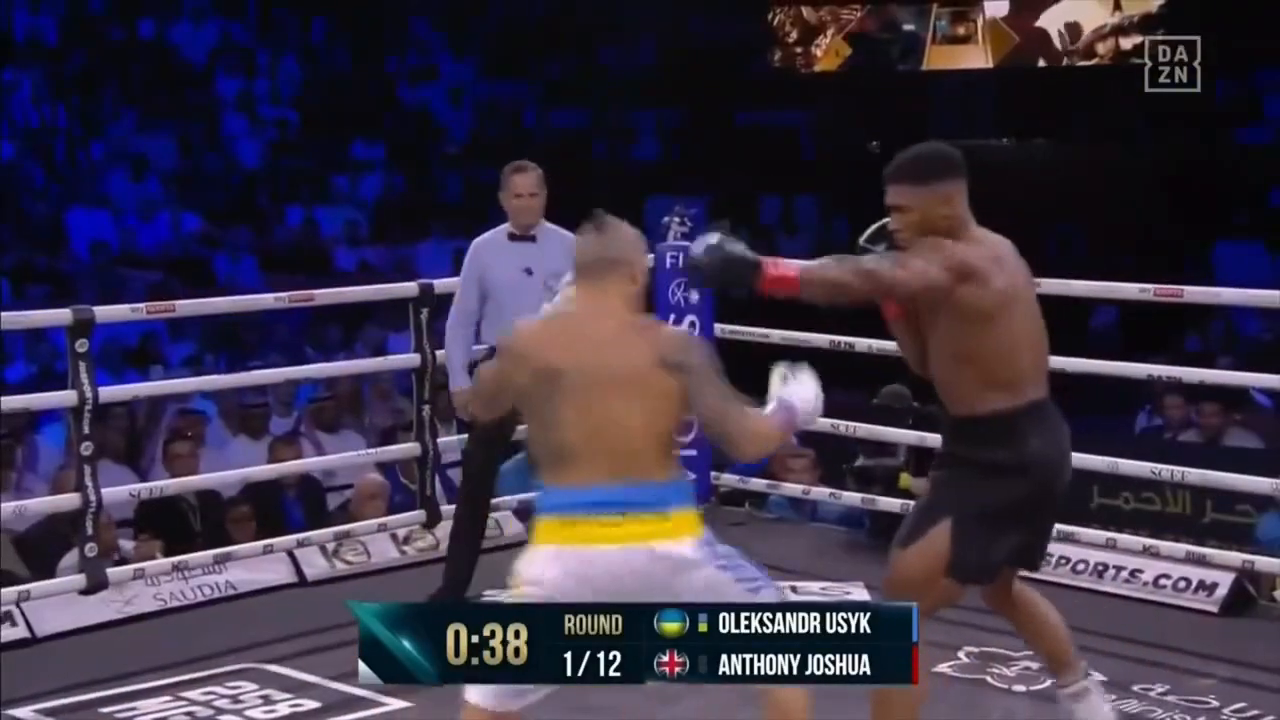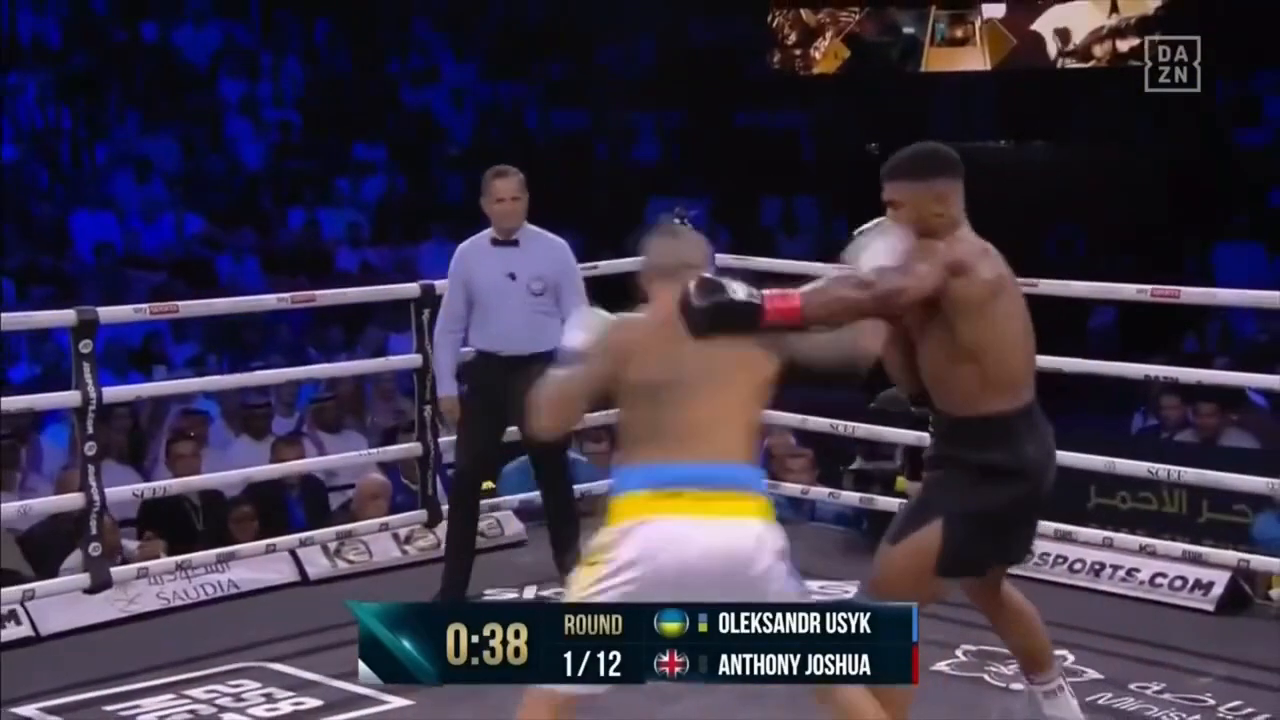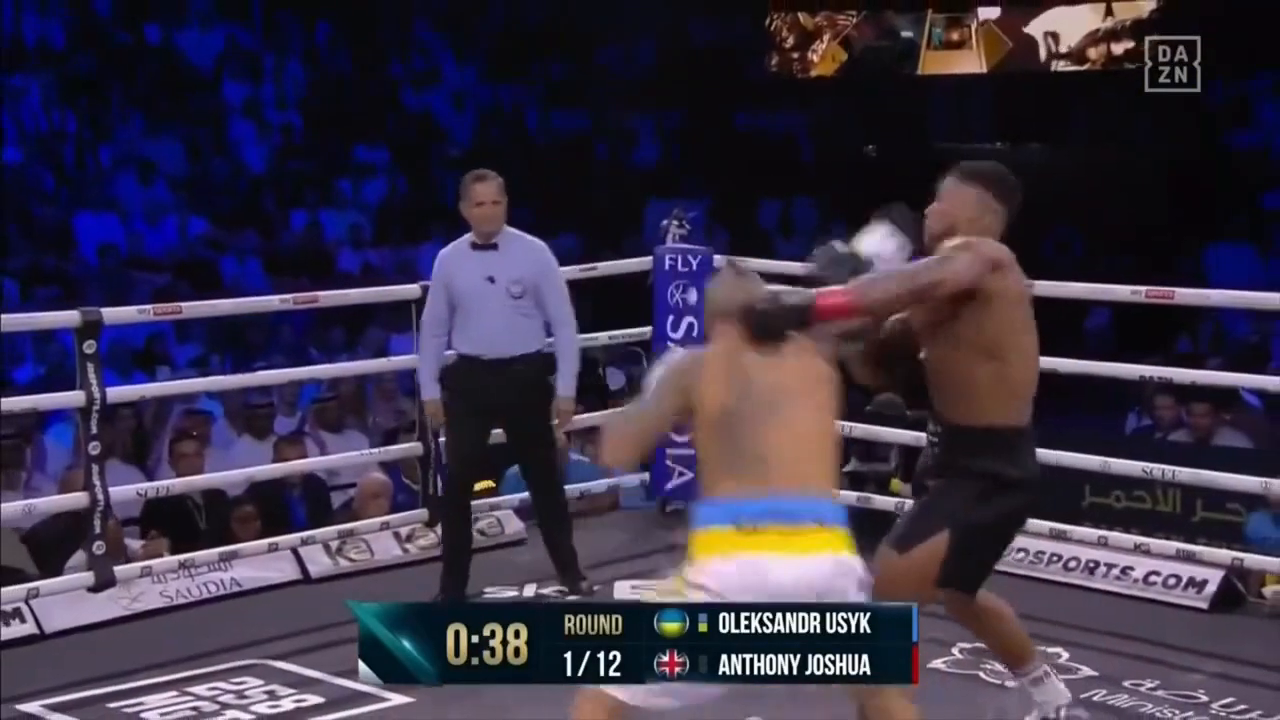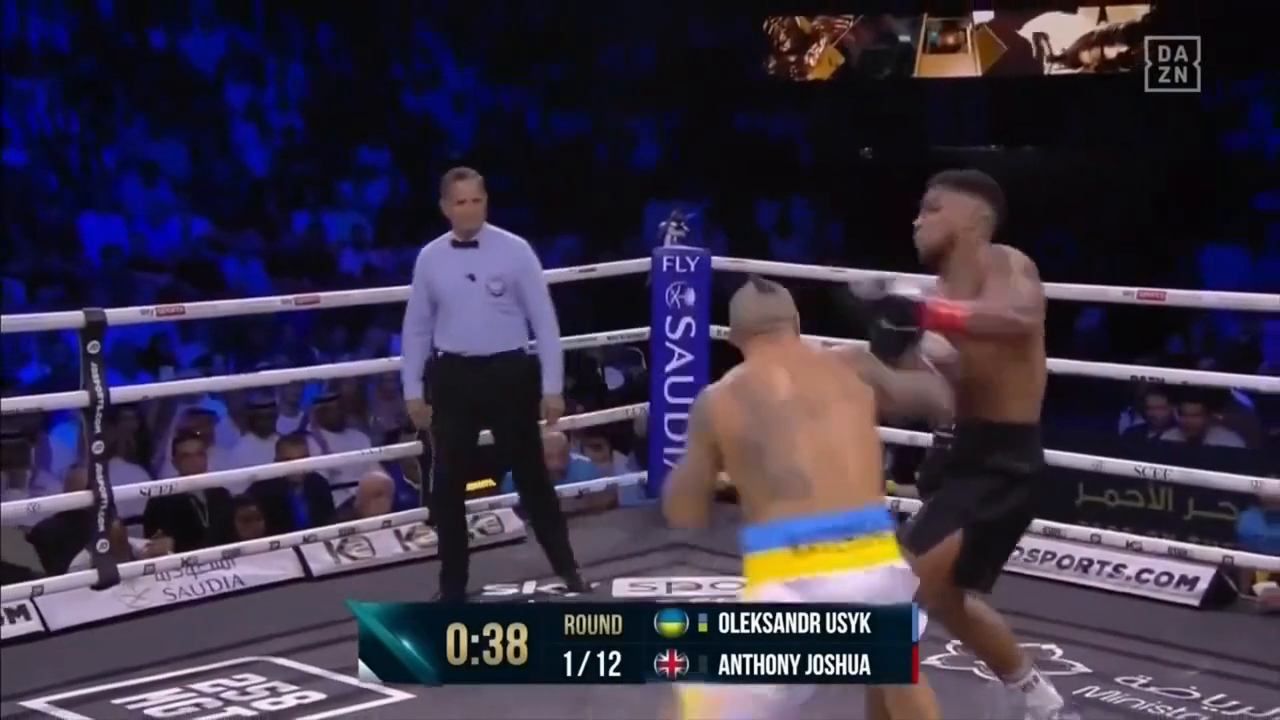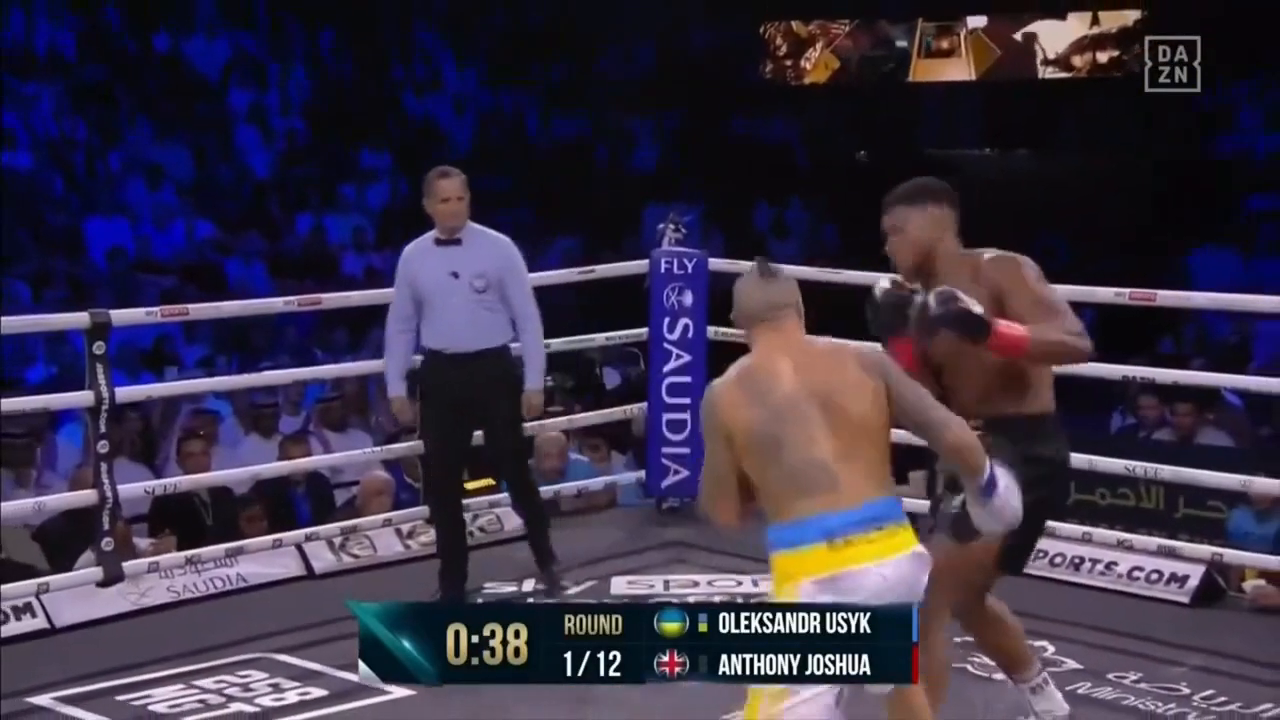
dt=0.2s
person 1, frame 1
left shoulder: (956, 261)
right shoulder: (989, 252)
left elbow: (863, 282)
right elbow: (927, 361)
left wrist: (757, 270)
right wrist: (893, 287)
left hip: (997, 458)
right hip: (1033, 442)
left knee: (901, 610)
right knee: (1000, 583)
person 1, frame 2
left shoulder: (947, 259)
right shoulder: (963, 260)
left elbow: (865, 296)
right elbow: (910, 378)
left wrist: (755, 308)
right wrist: (888, 302)
left hip: (988, 459)
right hip: (1015, 447)
left knee: (885, 603)
right knee: (985, 584)
person 1, frame 3
left shoulder: (982, 258)
right shoulder: (947, 288)
left elbow: (910, 285)
left wrist: (808, 307)
left hip: (985, 470)
right hip: (969, 458)
left knee: (882, 605)
right knee: (957, 593)
person 1, frame 4
left shoulder: (1002, 265)
right shoulder: (948, 289)
left elbow: (1016, 322)
left wrist: (922, 309)
right wrist: (895, 344)
left hip: (996, 466)
right hip: (961, 454)
right knee: (946, 598)
person 1, frame 5
left shoulder: (1004, 271)
right shoulder: (928, 298)
left elbow: (1074, 343)
right elbow: (928, 398)
left wrist: (985, 330)
right wrist: (897, 335)
left hip: (1026, 455)
left knee: (929, 596)
right knee: (964, 596)
person 2, frame 1
left shoulder: (526, 343)
right shoulder: (671, 346)
left elbow: (480, 406)
right elbow: (745, 443)
right wrist: (790, 413)
left hip: (567, 547)
right hip: (665, 543)
person 2, frame 2
left shoulder: (624, 335)
right shoulder: (756, 329)
left elbow: (546, 421)
right elbow: (864, 346)
left wrist: (572, 356)
left hip: (648, 528)
right hip: (739, 528)
person 2, frame 3
left shoulder: (694, 369)
right shoulder: (814, 354)
left elbow: (615, 454)
left wrist: (653, 395)
left hip: (730, 563)
right hip: (822, 559)
person 2, frame 4
left shoulder: (718, 400)
right shoulder: (852, 366)
left elbow: (683, 513)
right elbow: (937, 401)
left hip: (789, 584)
right hip: (876, 567)
person 2, frame 5
left shoulder: (724, 394)
right shoulder: (864, 363)
left elbow: (724, 513)
right elbow: (953, 436)
right wrist: (986, 482)
left hip: (818, 576)
right hip: (897, 555)
person 3, frame 1
left shoulder: (568, 246)
right shoulder: (483, 249)
right elbow: (461, 318)
right wrist: (459, 380)
right knee: (478, 473)
right ankle: (455, 581)
person 3, frame 2
left shoulder: (555, 250)
right shoulder: (468, 255)
right elbow: (449, 325)
right wrist: (447, 387)
left hip: (541, 372)
right hip: (489, 373)
left knee: (554, 478)
right knee: (467, 479)
left ankle: (571, 570)
right ankle: (452, 588)
person 3, frame 3
left shoulder: (535, 253)
right shoulder: (449, 259)
left elbow: (563, 324)
right elbow: (433, 329)
left wrist: (566, 388)
right wrist: (430, 390)
left hip: (526, 374)
right hip: (471, 378)
left knee: (543, 478)
right knee: (456, 482)
left ankle: (570, 573)
right ankle: (452, 588)
person 3, frame 4
left shoulder: (515, 250)
right shoulder: (430, 258)
left elbow: (544, 321)
right elbow: (417, 328)
left wrist: (552, 386)
right wrist: (413, 389)
left hip: (508, 373)
right hip: (454, 376)
left knee: (530, 474)
right knee: (446, 484)
left ankle: (566, 567)
right ankle: (452, 585)
person 3, frame 5
left shoulder: (498, 248)
right shoulder: (413, 257)
left elbow: (528, 318)
right elbow: (400, 325)
left wrist: (534, 382)
right wrist: (396, 387)
left hip: (493, 369)
right hip: (441, 374)
left knee: (514, 469)
right knee: (440, 481)
left ankle: (546, 561)
right ankle: (452, 582)
